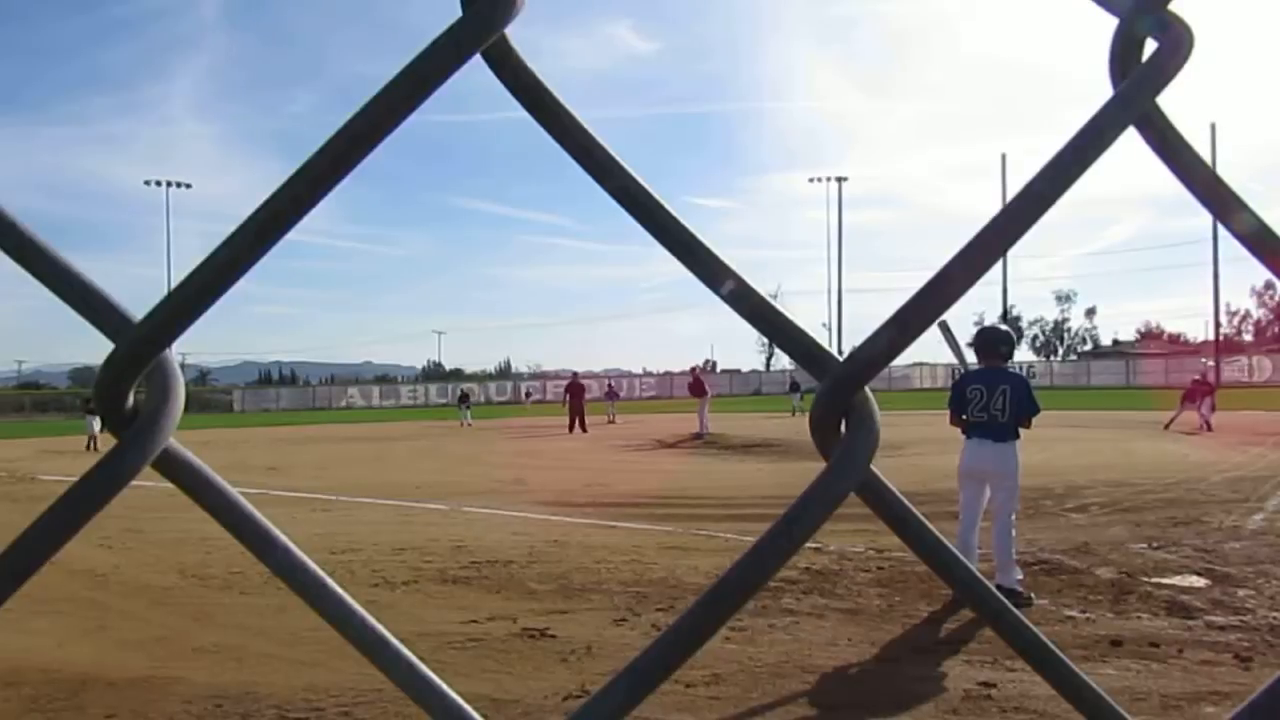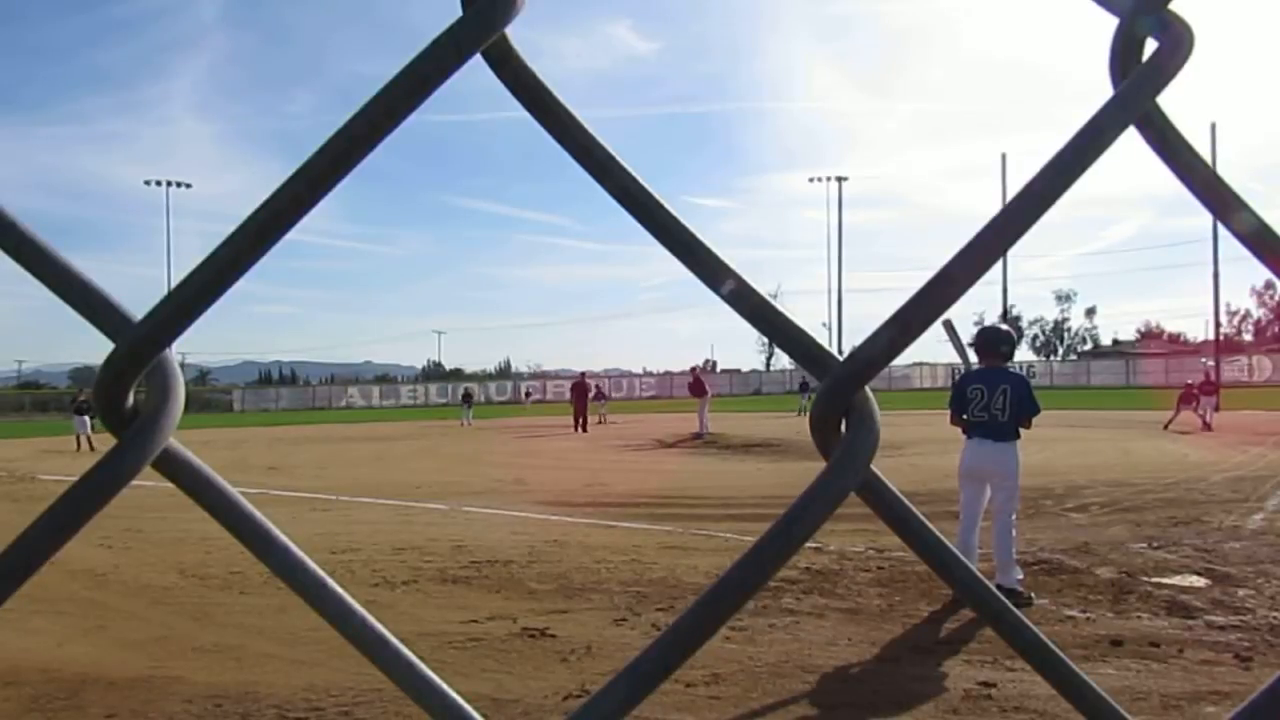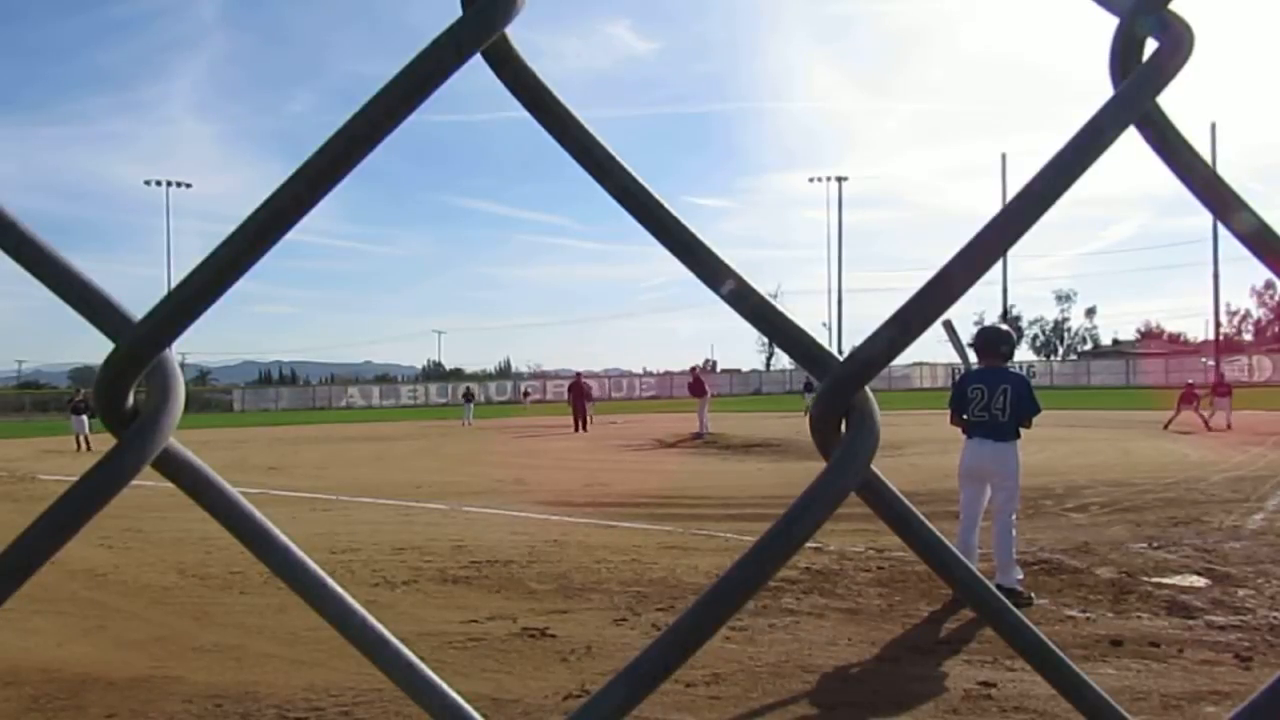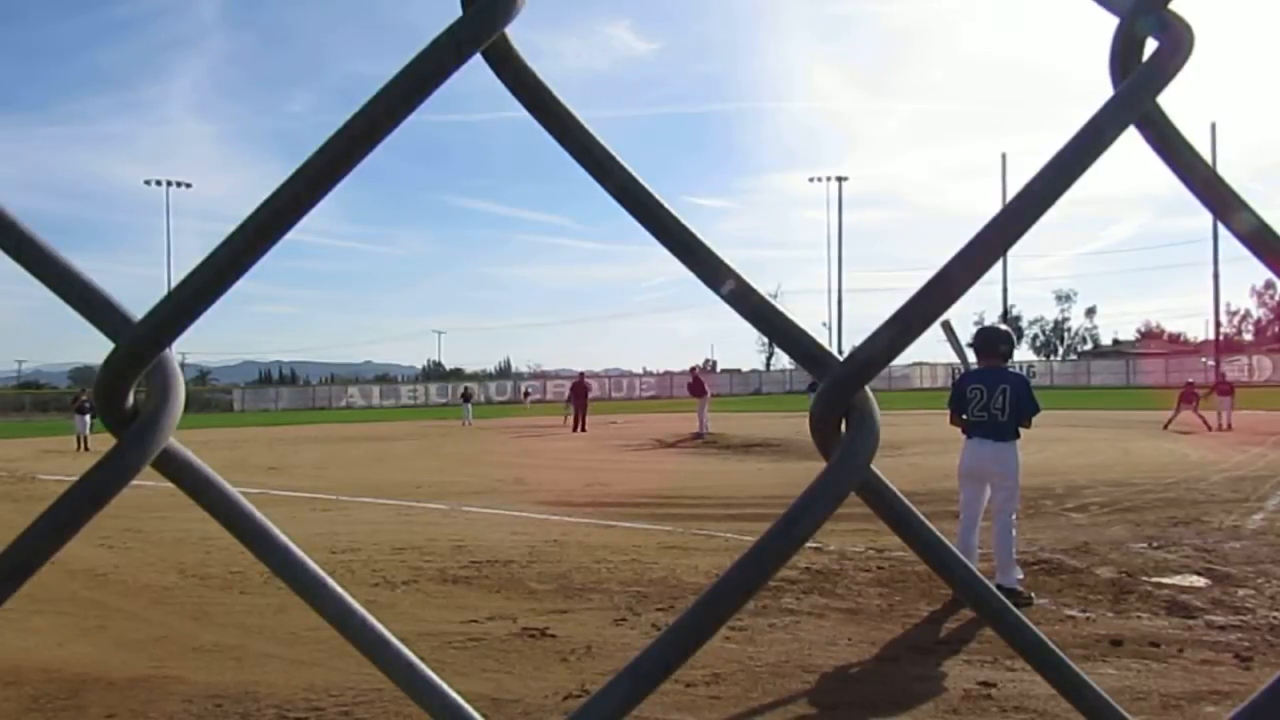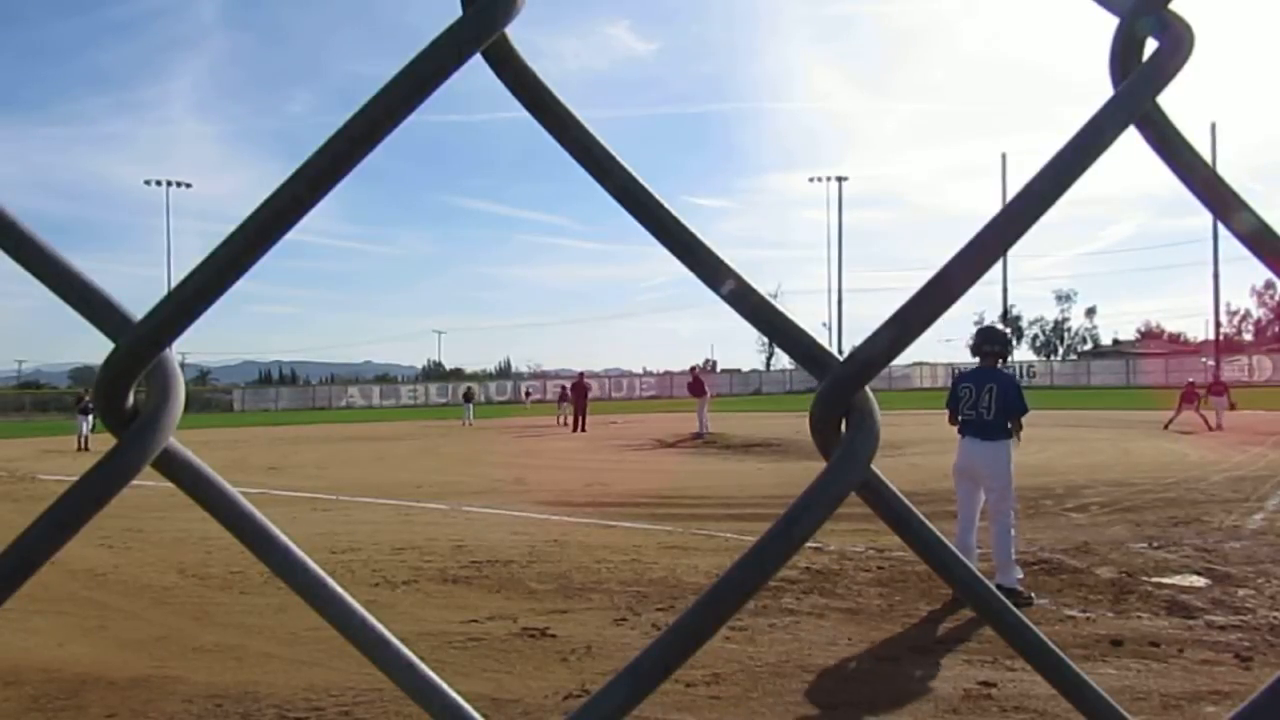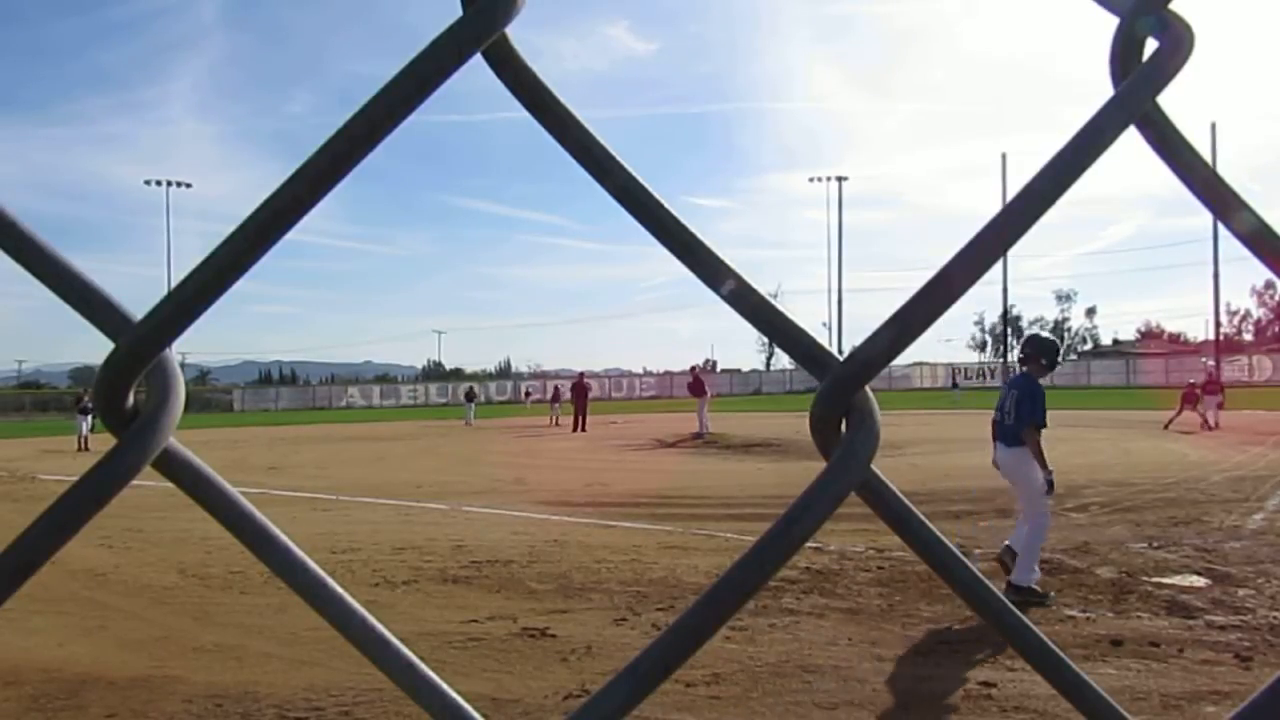
dt=0.7s
person 1, frame 1
left shoulder: (966, 380)
right shoulder: (1017, 382)
left elbow: (954, 420)
right elbow: (1026, 422)
left hip: (972, 452)
right hip: (1003, 453)
left knee: (968, 517)
right knee: (1003, 519)
right ankle: (1006, 583)
person 1, frame 2
left shoulder: (966, 380)
right shoulder: (1017, 382)
left elbow: (955, 419)
right elbow: (1026, 423)
left hip: (973, 451)
right hip: (1004, 453)
left knee: (968, 517)
right knee: (1004, 519)
right ankle: (1007, 583)
person 1, frame 3
left shoulder: (966, 379)
right shoulder: (1017, 381)
left elbow: (955, 419)
right elbow: (1027, 422)
left hip: (973, 451)
right hip: (1003, 452)
left knee: (968, 517)
right knee: (1004, 519)
right ankle: (1006, 583)
person 1, frame 4
left shoulder: (966, 380)
right shoulder: (1017, 381)
left elbow: (955, 419)
right elbow: (1026, 422)
left hip: (972, 451)
right hip: (1003, 452)
left knee: (968, 517)
right knee: (1004, 519)
right ankle: (1006, 583)
person 1, frame 5
left shoulder: (961, 380)
right shoulder: (1006, 381)
left elbow: (952, 419)
right elbow: (1016, 425)
right wrist: (1015, 433)
left hip: (966, 450)
right hip: (995, 451)
left knee: (966, 518)
right knee: (1002, 519)
right ankle: (1006, 583)
person 1, frame 6
left shoulder: (1011, 383)
right shoulder: (1033, 389)
left elbow: (996, 421)
right elbow: (1030, 435)
left wrist: (997, 453)
right wrist: (1047, 471)
left hip: (1005, 452)
right hip: (1021, 456)
left knee: (1032, 512)
right knee: (1038, 519)
left ankle: (1013, 551)
right ankle: (1020, 583)
